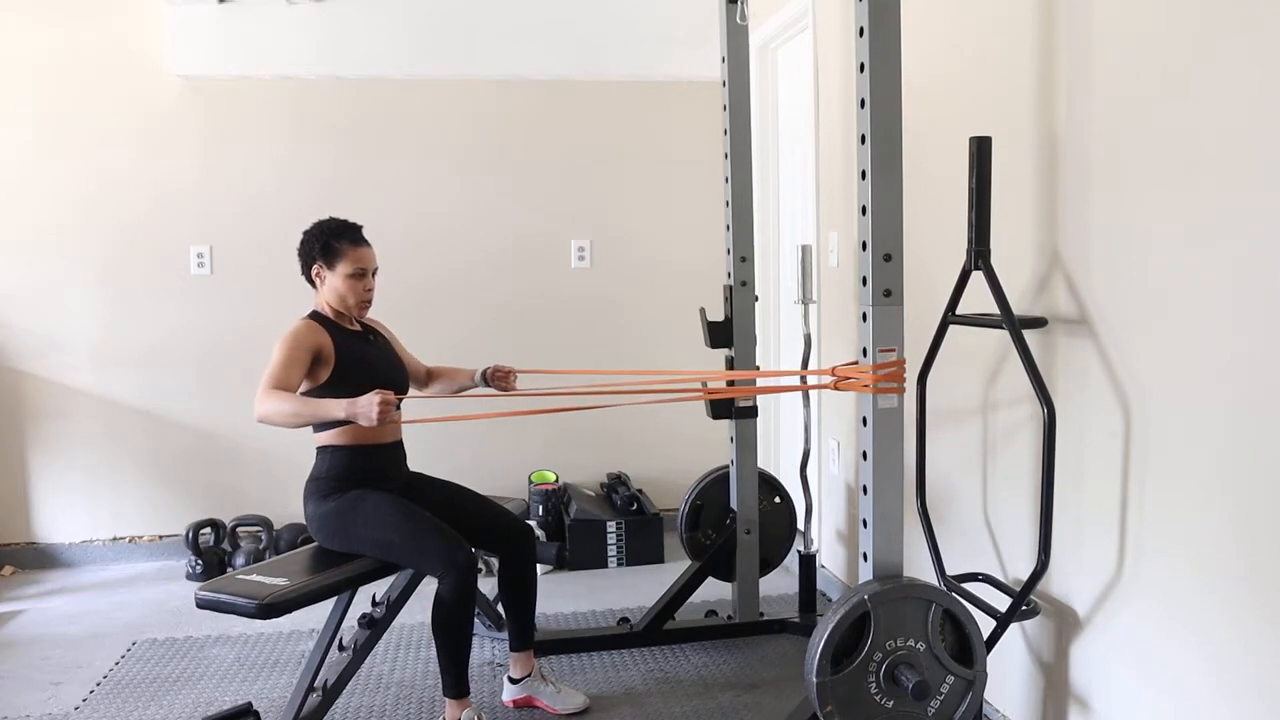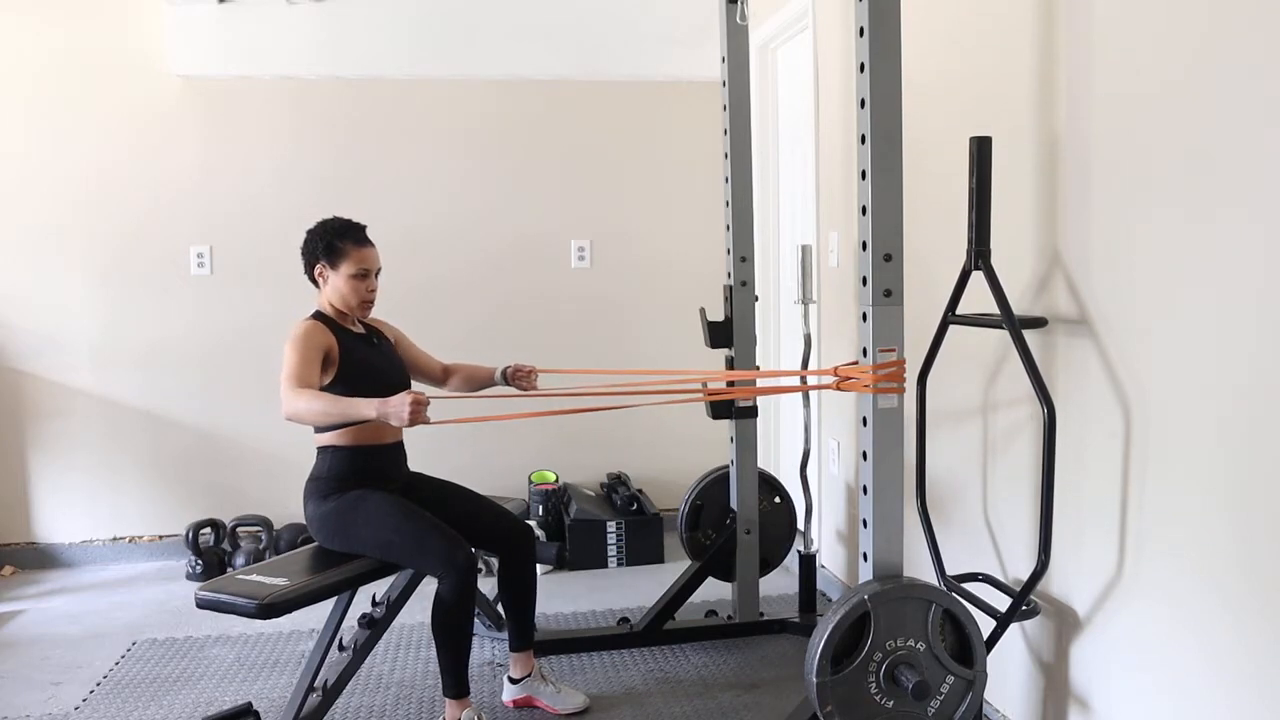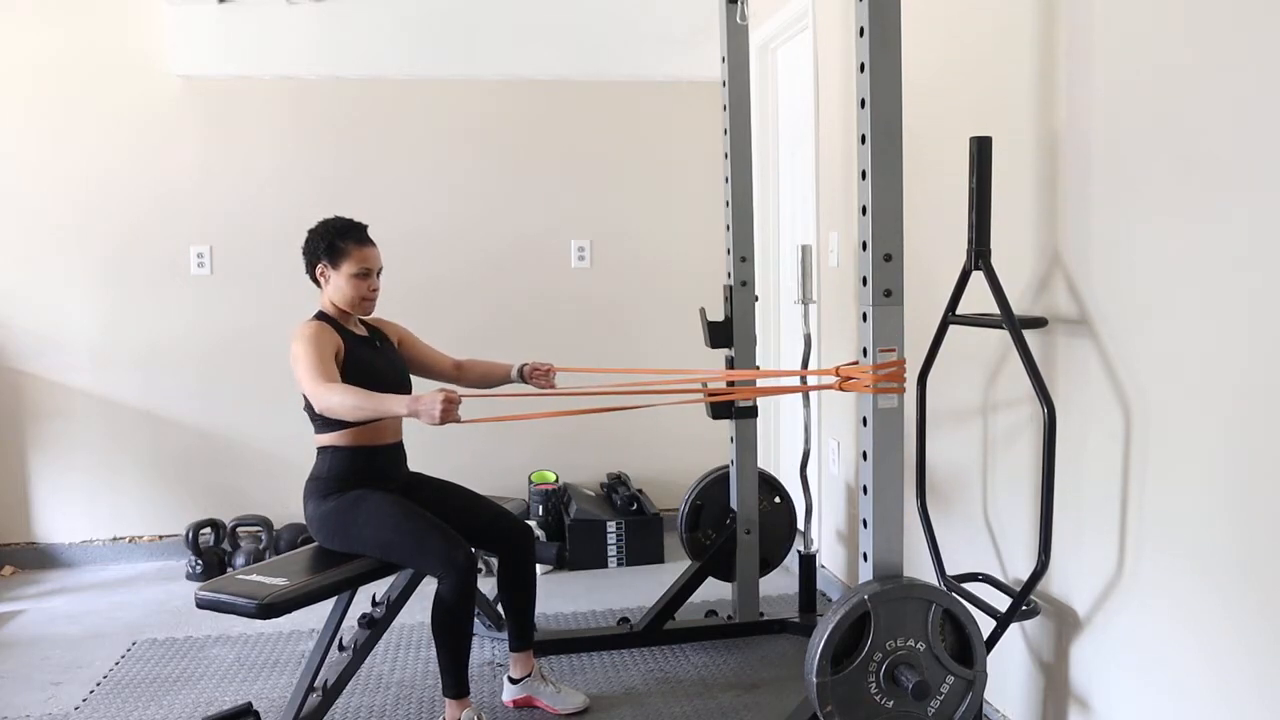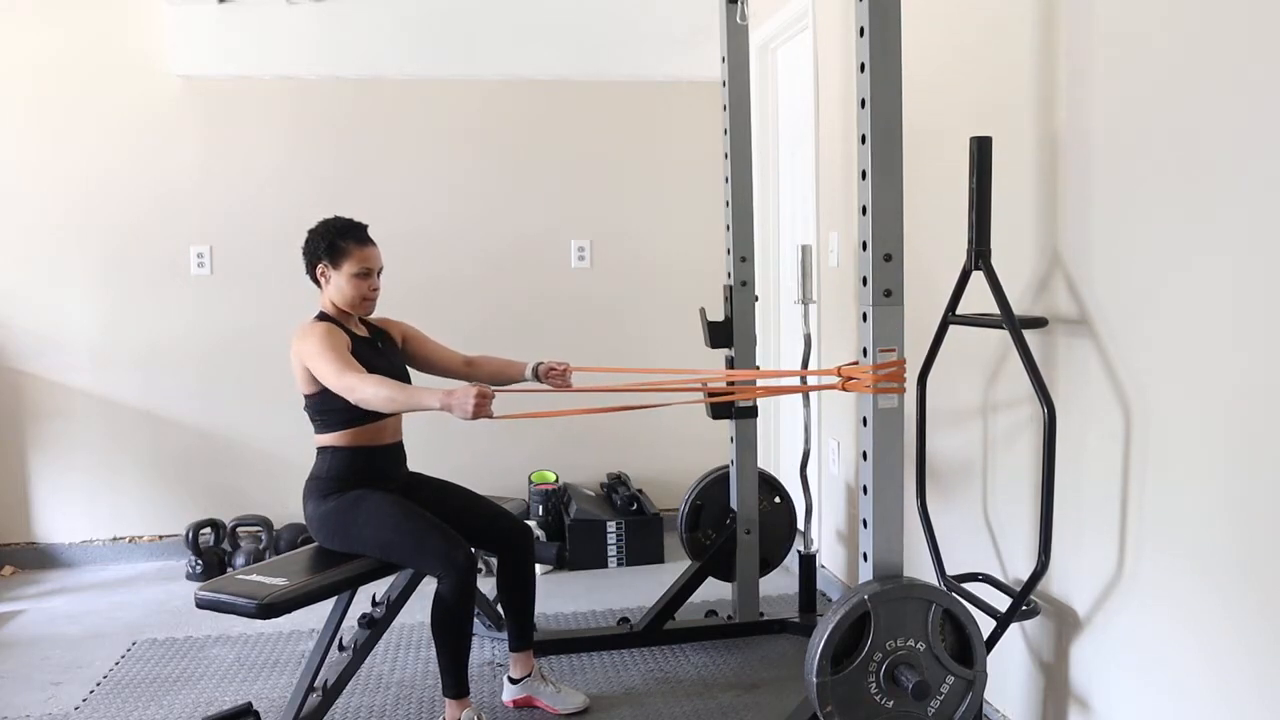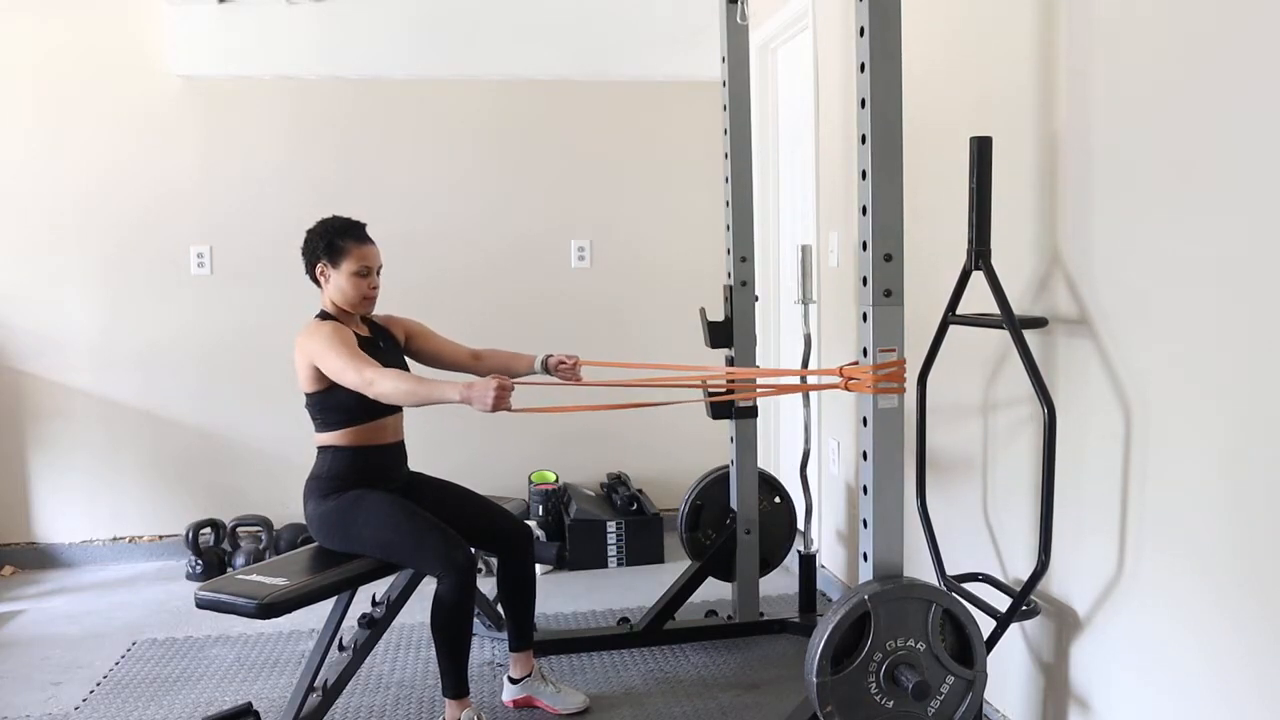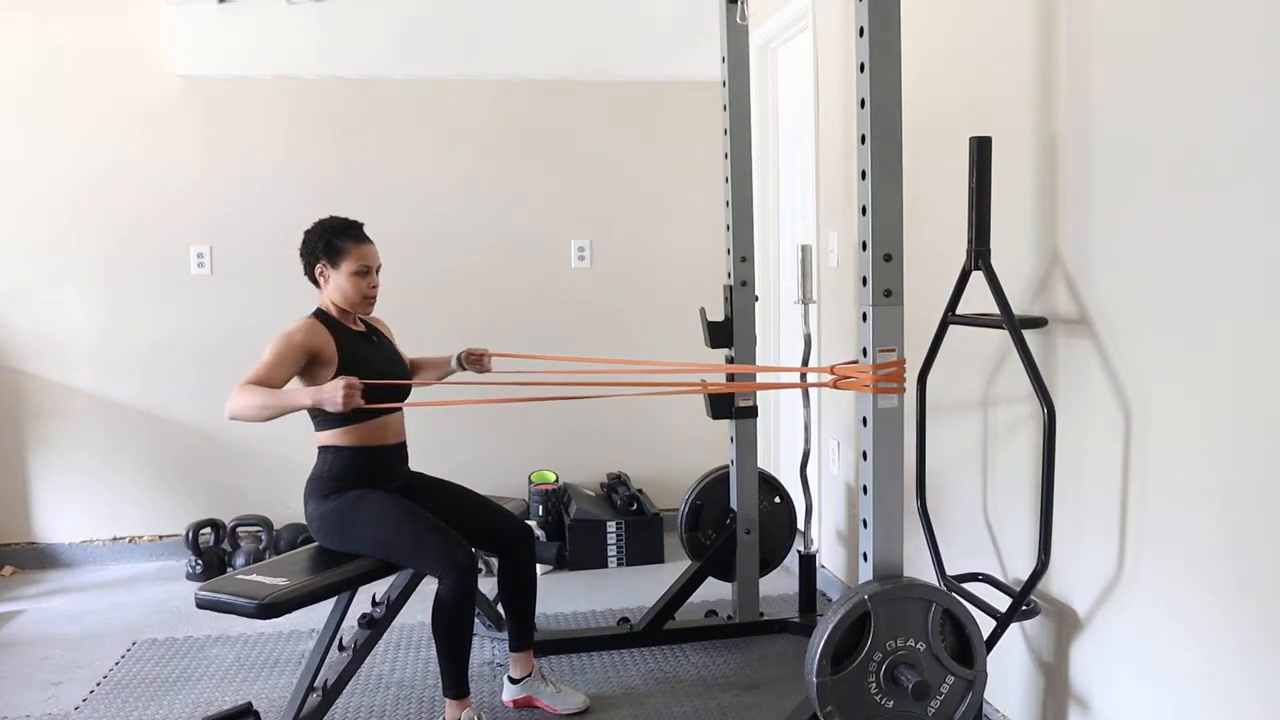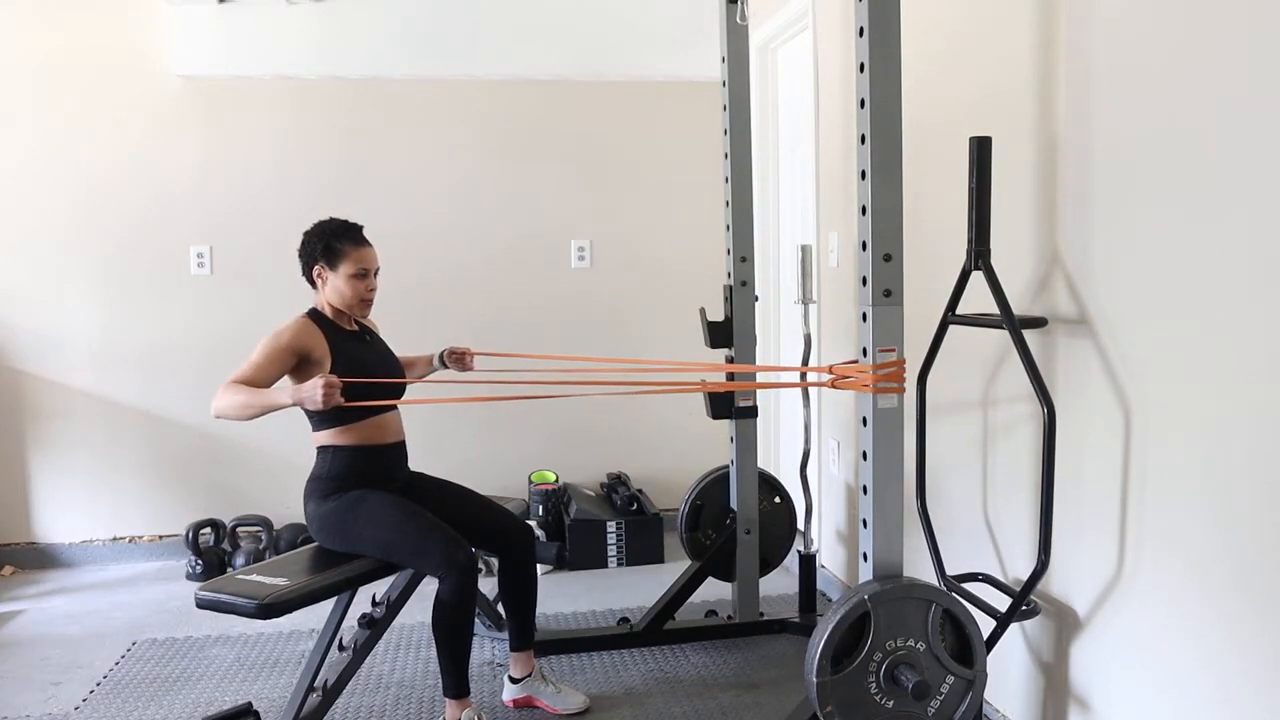
dt=0.4s
person 1, frame 1
left shoulder: (374, 332)
right shoulder: (306, 335)
left elbow: (426, 379)
right elbow: (267, 405)
left wrist: (481, 377)
right wrist: (350, 408)
left hip: (396, 480)
right hip: (341, 494)
left knee: (515, 535)
right knee: (456, 561)
left ankle: (522, 677)
person 1, frame 2
left shoulder: (380, 332)
right shoulder: (312, 334)
left elbow: (443, 375)
right elbow: (294, 403)
left wrist: (502, 376)
right wrist: (379, 407)
left hip: (396, 479)
right hip: (342, 494)
left knee: (515, 535)
right knee: (455, 561)
left ankle: (522, 676)
person 1, frame 3
left shoulder: (385, 333)
right shoulder: (314, 335)
left elbow: (455, 370)
right elbow: (326, 397)
left wrist: (518, 373)
right wrist: (413, 405)
left hip: (396, 480)
right hip: (341, 495)
left knee: (515, 536)
right knee: (456, 561)
left ankle: (523, 677)
person 1, frame 4
left shoulder: (388, 332)
right shoulder: (316, 336)
left elbow: (464, 365)
right elbow: (359, 389)
left wrist: (532, 371)
right wrist: (445, 400)
left hip: (396, 479)
right hip: (341, 495)
left knee: (514, 535)
right knee: (455, 561)
left ankle: (522, 676)
person 1, frame 5
left shoulder: (391, 328)
right shoulder: (319, 336)
left elbow: (472, 357)
right elbow: (378, 384)
left wrist: (543, 364)
right wrist: (465, 393)
left hip: (396, 480)
right hip: (341, 496)
left knee: (515, 536)
right knee: (455, 562)
left ankle: (522, 677)
person 1, frame 6
left shoulder: (375, 329)
right shoulder: (306, 336)
left elbow: (409, 370)
right elbow: (240, 402)
left wrist: (458, 361)
right wrist: (318, 395)
left hip: (398, 479)
right hip: (343, 494)
left knee: (517, 536)
right knee: (456, 563)
left ankle: (522, 676)
person 1, frame 7
left shoulder: (365, 329)
right shoulder: (300, 335)
right elbow: (224, 401)
left wrist: (440, 360)
right wrist: (298, 394)
left hip: (397, 480)
right hip: (342, 495)
left knee: (516, 536)
right knee: (457, 562)
left ankle: (522, 677)
